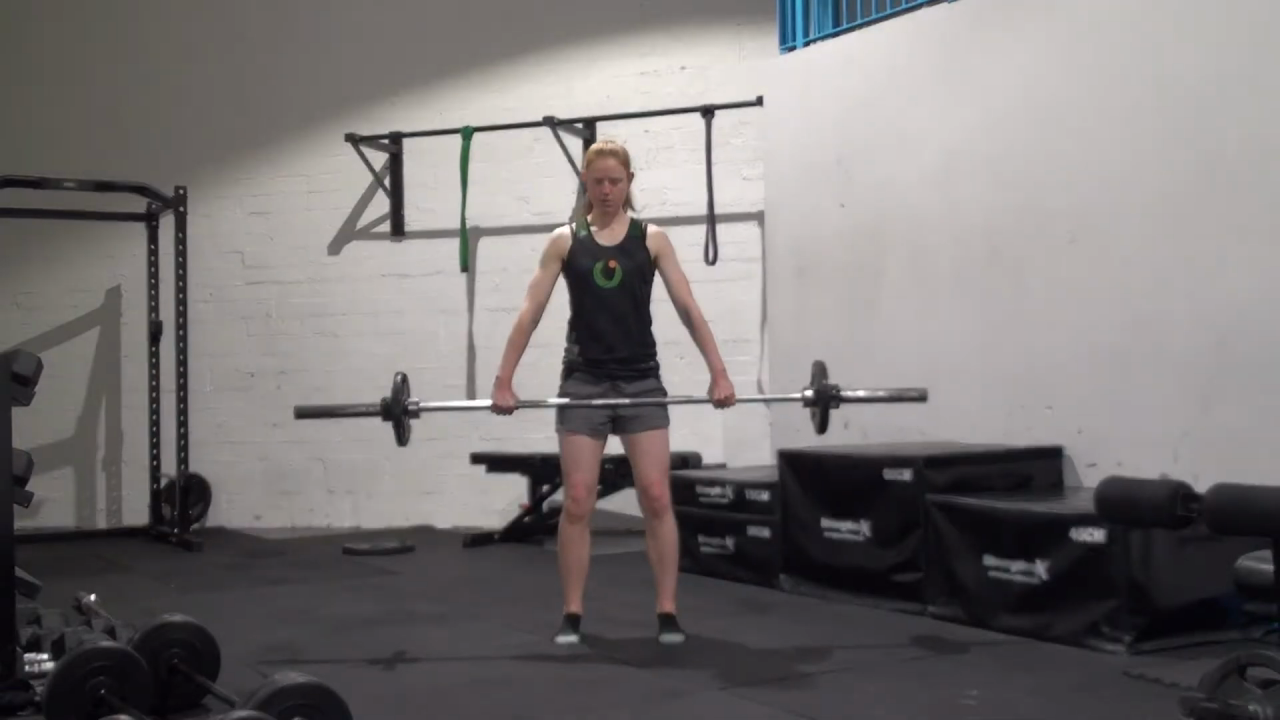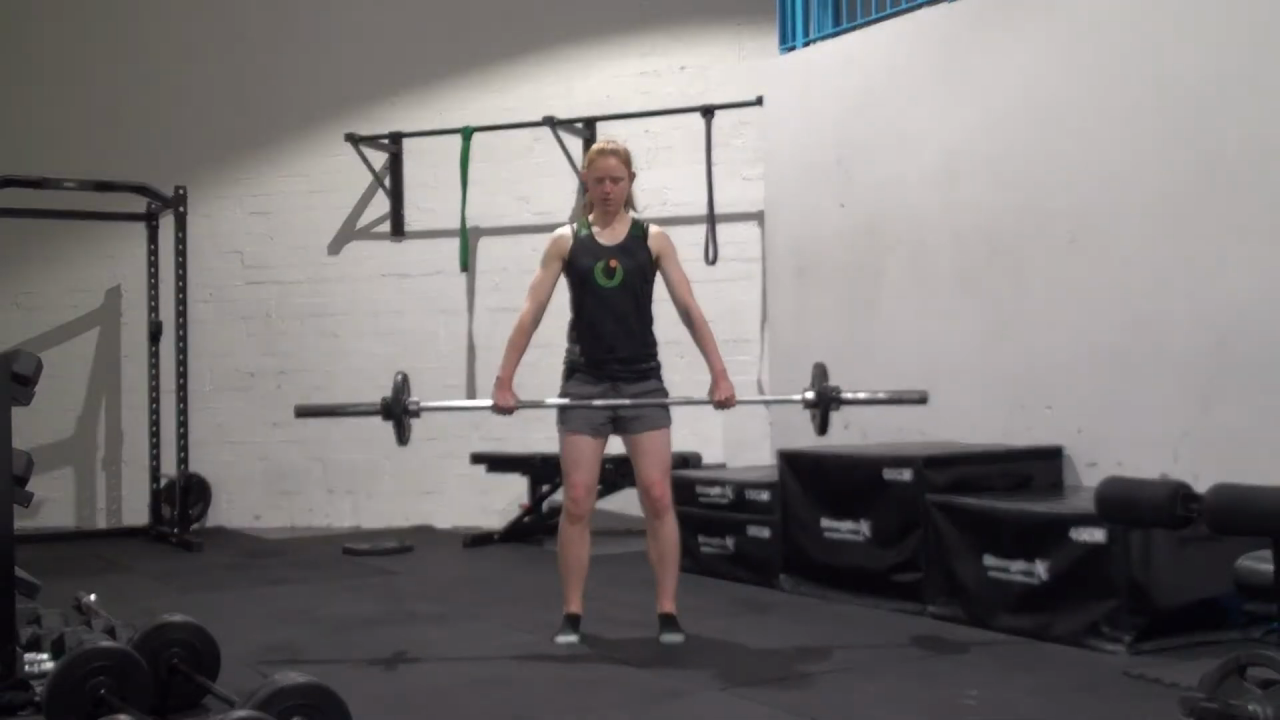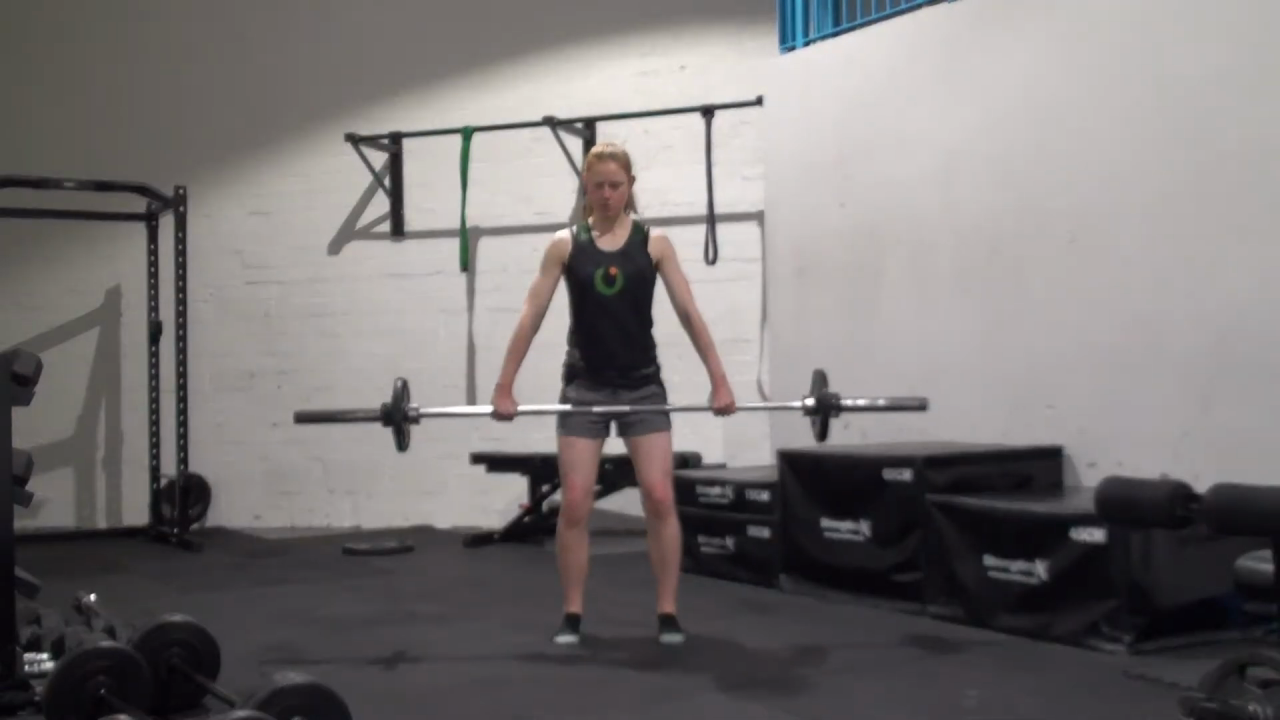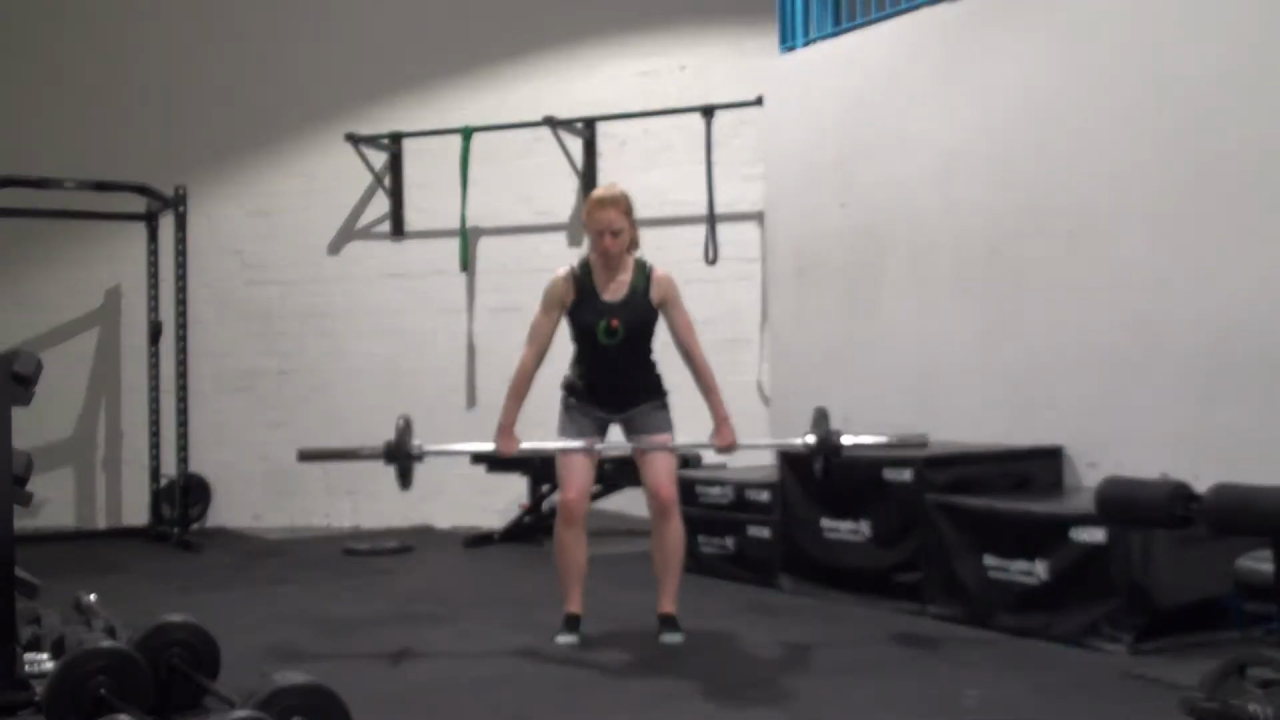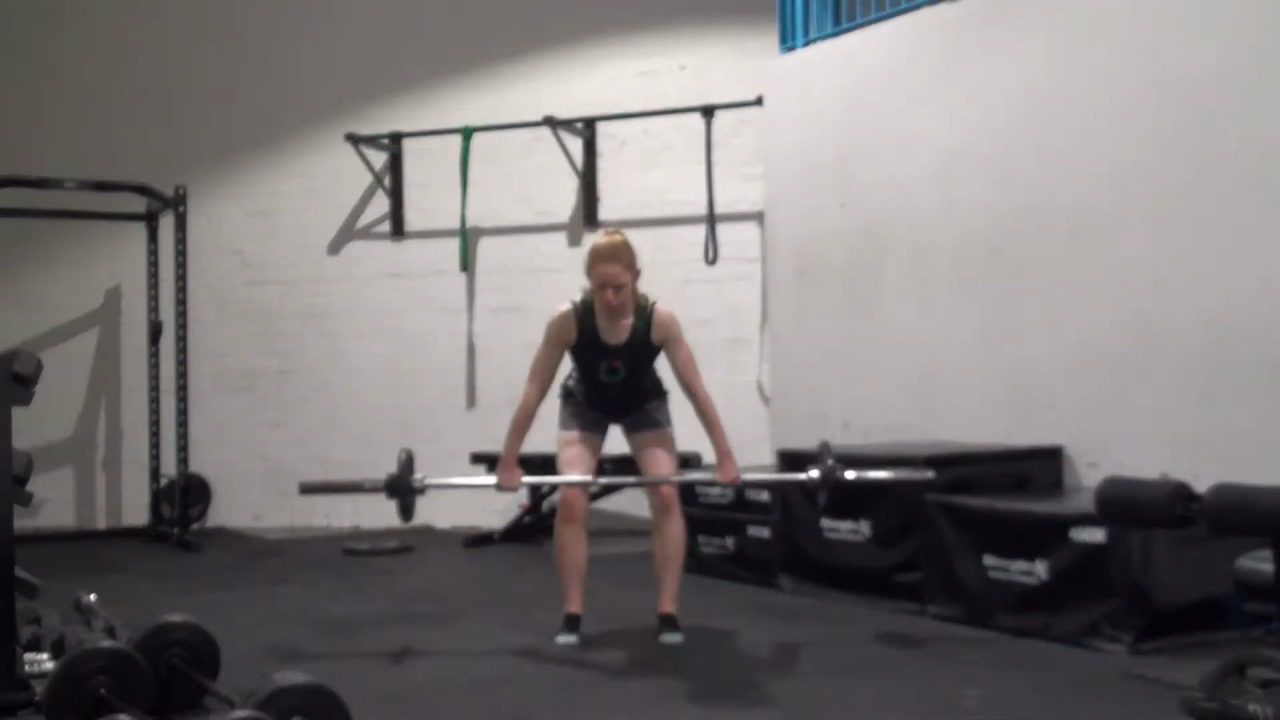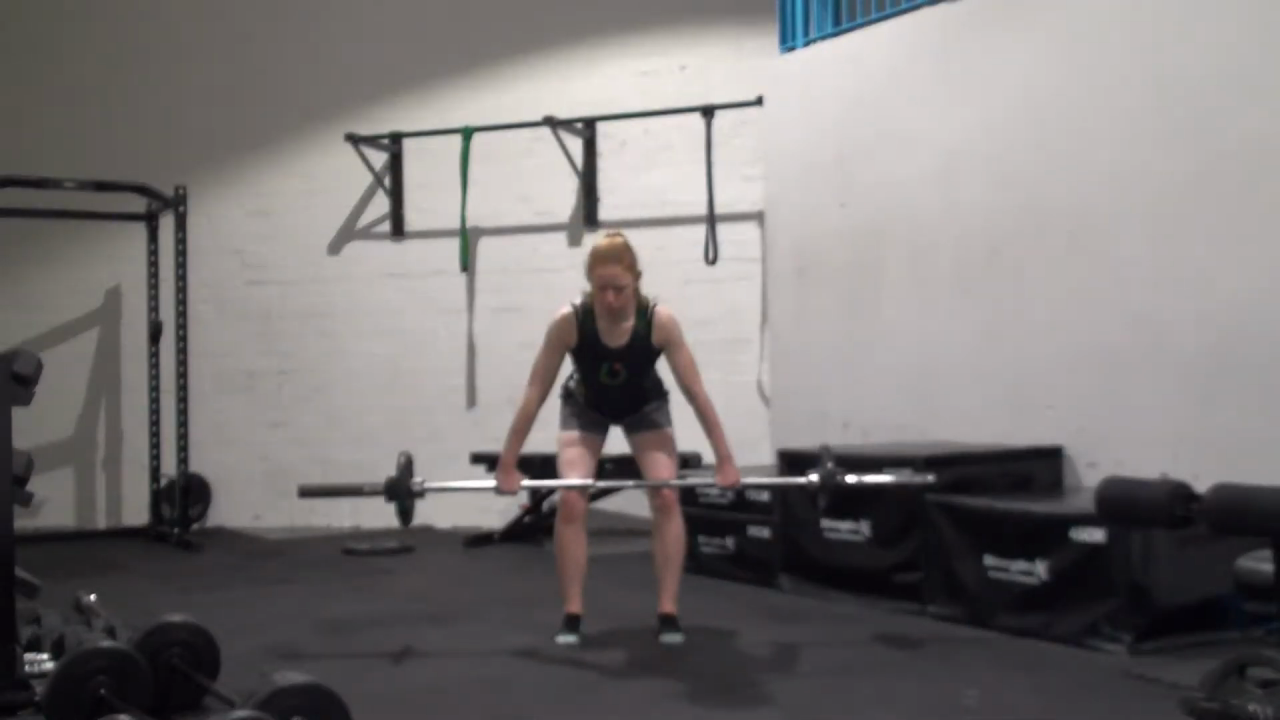
dt=0.3s
person 1, frame 1
left shoulder: (652, 238)
right shoulder: (564, 240)
left elbow: (688, 308)
right elbow: (530, 312)
left wrist: (719, 372)
right wrist: (503, 380)
left hip: (640, 379)
right hip: (583, 380)
left knee: (657, 499)
right knee: (577, 502)
left ankle: (668, 612)
right ankle: (571, 614)
person 1, frame 2
left shoulder: (653, 238)
right shoulder: (566, 240)
left elbow: (689, 308)
right elbow: (531, 312)
left wrist: (719, 373)
right wrist: (504, 379)
left hip: (642, 381)
right hip: (584, 382)
left knee: (658, 499)
right knee: (577, 502)
left ankle: (668, 613)
right ankle: (572, 615)
person 1, frame 3
left shoulder: (654, 242)
right shoulder: (565, 244)
left elbow: (689, 314)
right elbow: (531, 317)
left wrist: (719, 380)
right wrist: (504, 385)
left hip: (642, 385)
right hip: (584, 386)
left knee: (660, 500)
right knee: (574, 504)
left ankle: (668, 613)
right ankle: (571, 615)
person 1, frame 4
left shoulder: (658, 283)
right shoulder: (565, 285)
left elbow: (693, 354)
right elbow: (532, 356)
left wrist: (721, 419)
right wrist: (507, 426)
left hip: (645, 403)
right hip: (585, 405)
left knee: (665, 497)
right knee: (571, 502)
left ankle: (668, 613)
right ankle: (571, 615)
person 1, frame 5
left shoulder: (660, 319)
right shoulder: (567, 320)
left elbow: (696, 389)
right elbow: (534, 392)
left wrist: (724, 456)
right wrist: (508, 460)
left hip: (644, 406)
right hip: (584, 406)
left knee: (667, 496)
right knee: (571, 501)
left ankle: (668, 614)
right ankle: (571, 616)
person 1, frame 6
left shoulder: (660, 321)
right shoulder: (568, 322)
left elbow: (696, 392)
right elbow: (534, 394)
left wrist: (725, 460)
right wrist: (508, 463)
left hip: (644, 406)
right hip: (585, 407)
left knee: (667, 497)
right knee: (571, 501)
left ankle: (668, 613)
right ankle: (572, 615)
